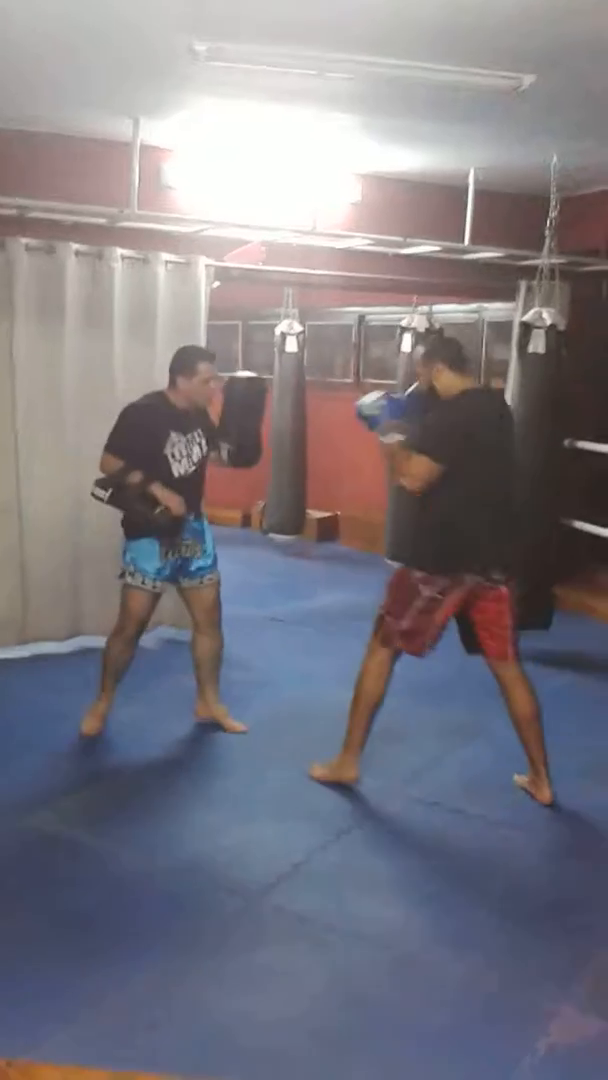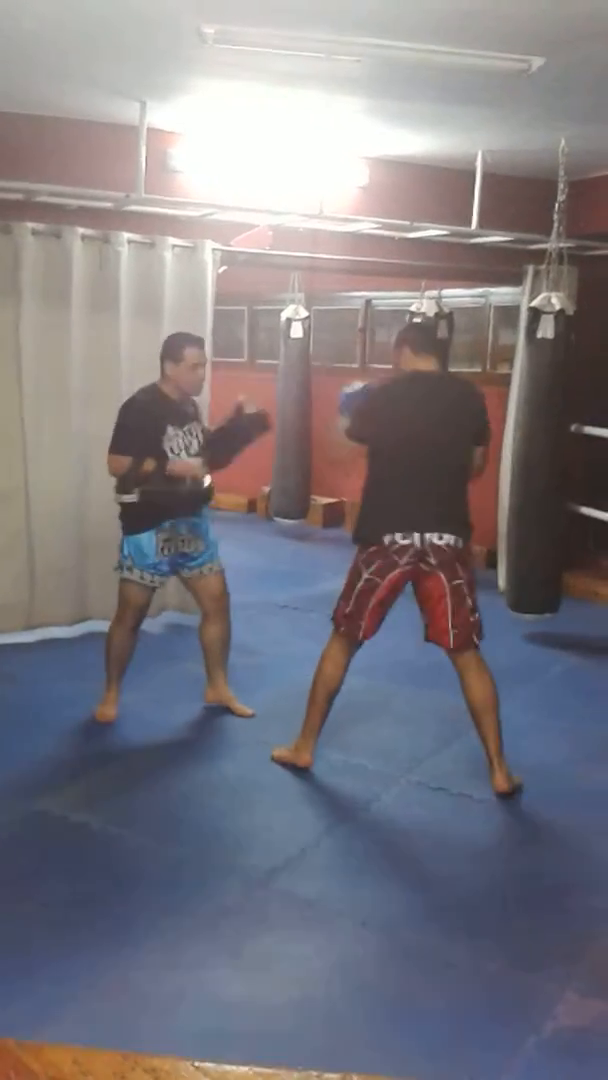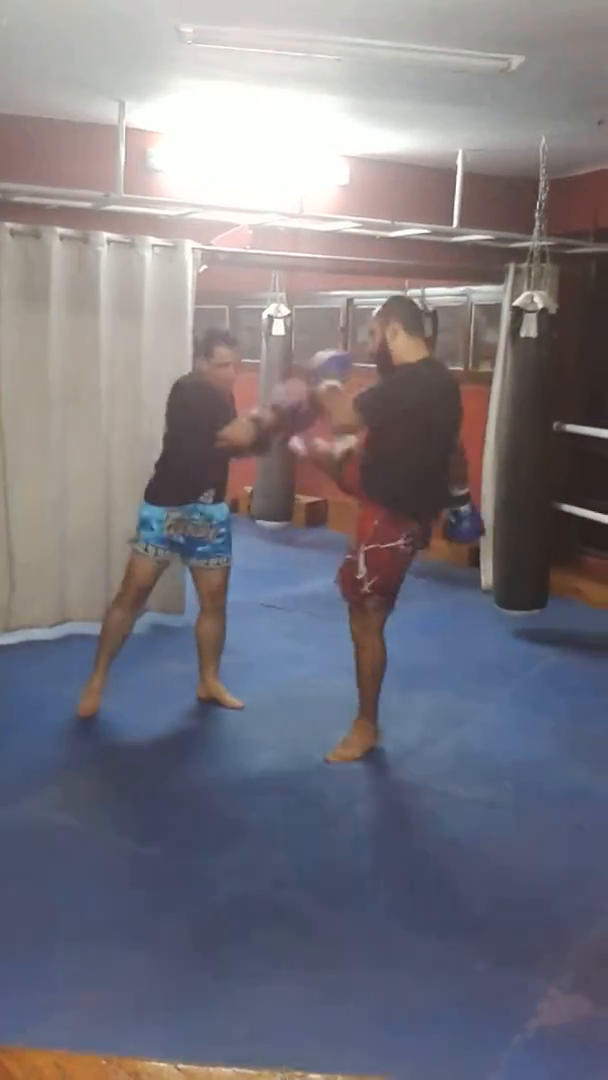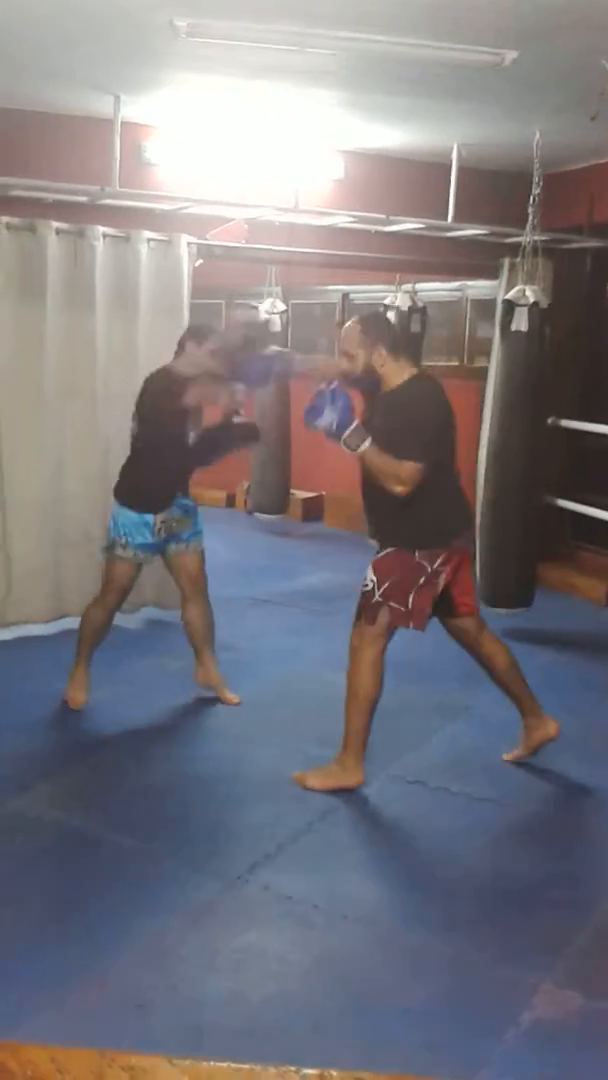
dt=1s
person 1, frame 1
left shoulder: (451, 414)
right shoulder: (498, 408)
left elbow: (413, 479)
left wrist: (391, 433)
left hip: (439, 559)
right hip: (492, 559)
left knee: (382, 649)
right knee: (506, 665)
left ankle: (346, 763)
right ankle: (540, 779)
person 1, frame 2
left shoulder: (383, 396)
right shoulder: (471, 398)
left elbow: (346, 446)
left wrist: (356, 416)
left hip: (389, 538)
right hip: (448, 539)
left knee: (343, 638)
right knee: (466, 654)
left ankle: (304, 745)
right ankle: (499, 769)
person 1, frame 3
left shoulder: (402, 386)
right shoulder: (442, 381)
left elbow: (337, 418)
right elbow: (448, 447)
left wrist: (330, 387)
right wrist: (456, 495)
left hip: (396, 513)
right hip: (413, 494)
left knee: (366, 620)
right knee: (339, 457)
left ankle: (365, 728)
person 1, frame 4
left shoulder: (418, 402)
right shoulder: (387, 389)
left elbow: (401, 481)
left wrist: (351, 434)
left hip: (422, 540)
right hip: (441, 532)
left knee: (367, 639)
right knee: (470, 627)
left ankle: (348, 765)
right ankle: (537, 720)
person 2, frame 1
left shoulder: (199, 414)
right shoulder: (142, 413)
right elbow: (109, 464)
right wrist: (157, 489)
left hip: (193, 530)
right hip: (151, 534)
left knee: (209, 617)
right knee: (132, 624)
left ankle: (209, 703)
right ankle: (102, 704)
person 2, frame 2
left shoulder: (188, 406)
right shoulder: (140, 408)
left elbow: (203, 448)
right elbow: (117, 464)
left wrist: (236, 426)
right wrist: (173, 467)
left hip: (190, 522)
right hip: (148, 528)
left knee: (216, 604)
right knee: (130, 615)
left ankle: (218, 687)
right ankle: (111, 693)
person 2, frame 3
left shoulder: (221, 394)
right shoulder: (188, 392)
left elbow: (232, 444)
right elbow: (238, 437)
left wrist: (261, 425)
right wrist: (268, 416)
left hip: (211, 508)
right hip: (168, 507)
left knee: (214, 598)
right knee: (133, 593)
left ankle: (209, 682)
right ankle: (96, 681)
person 2, frame 4
left shoulder: (190, 389)
right shoulder: (162, 383)
right elbow: (197, 396)
left wrist: (229, 427)
left hip: (178, 502)
right hip: (139, 506)
left knee: (196, 587)
right knee: (114, 592)
left ankle: (208, 672)
right ankle: (79, 673)
